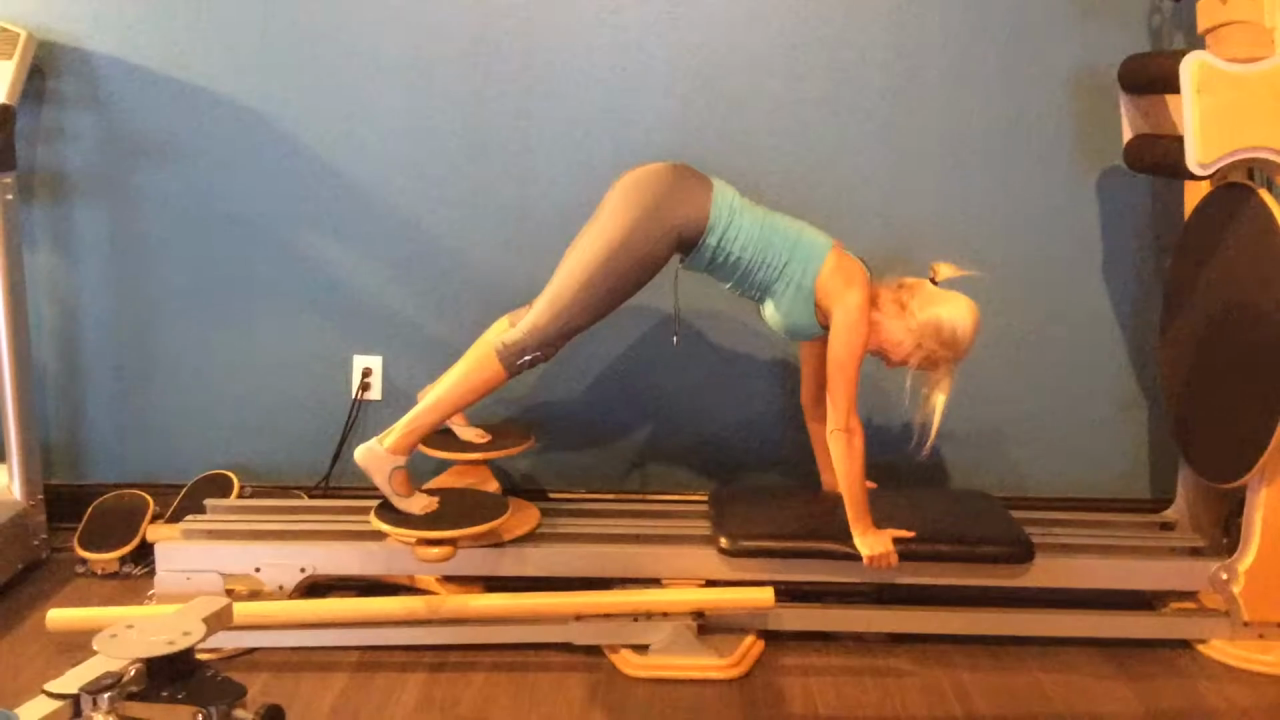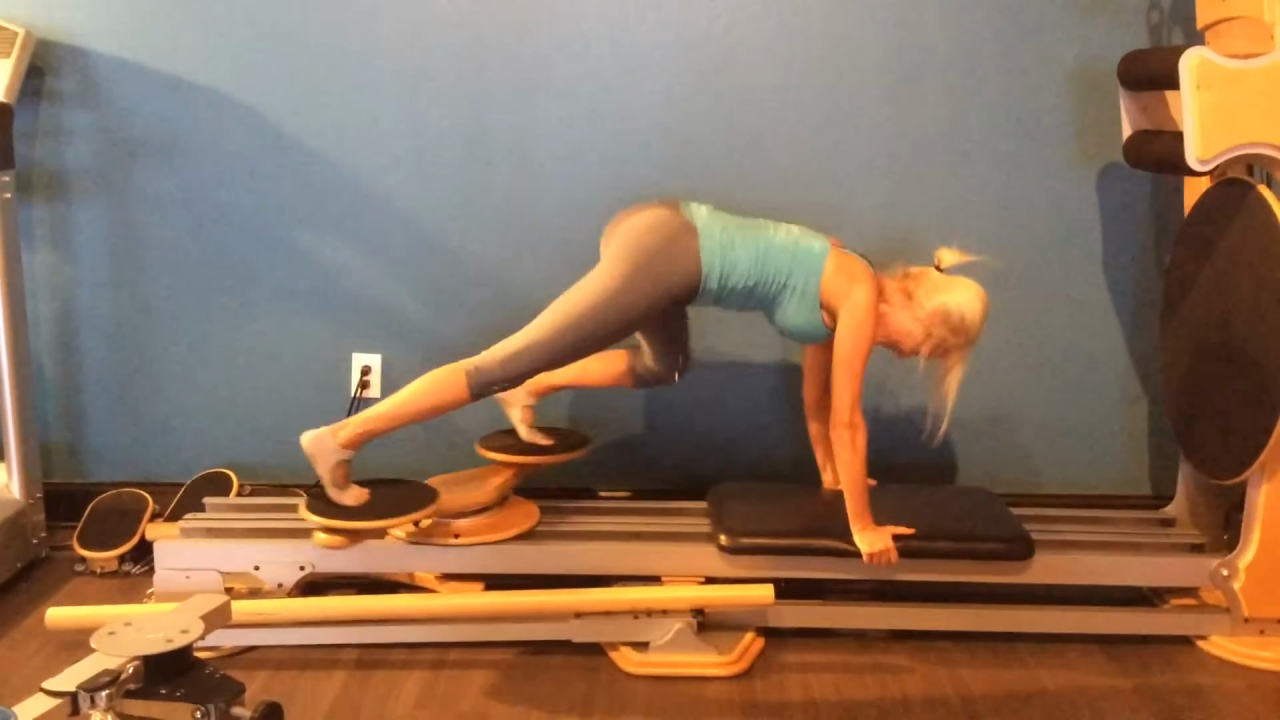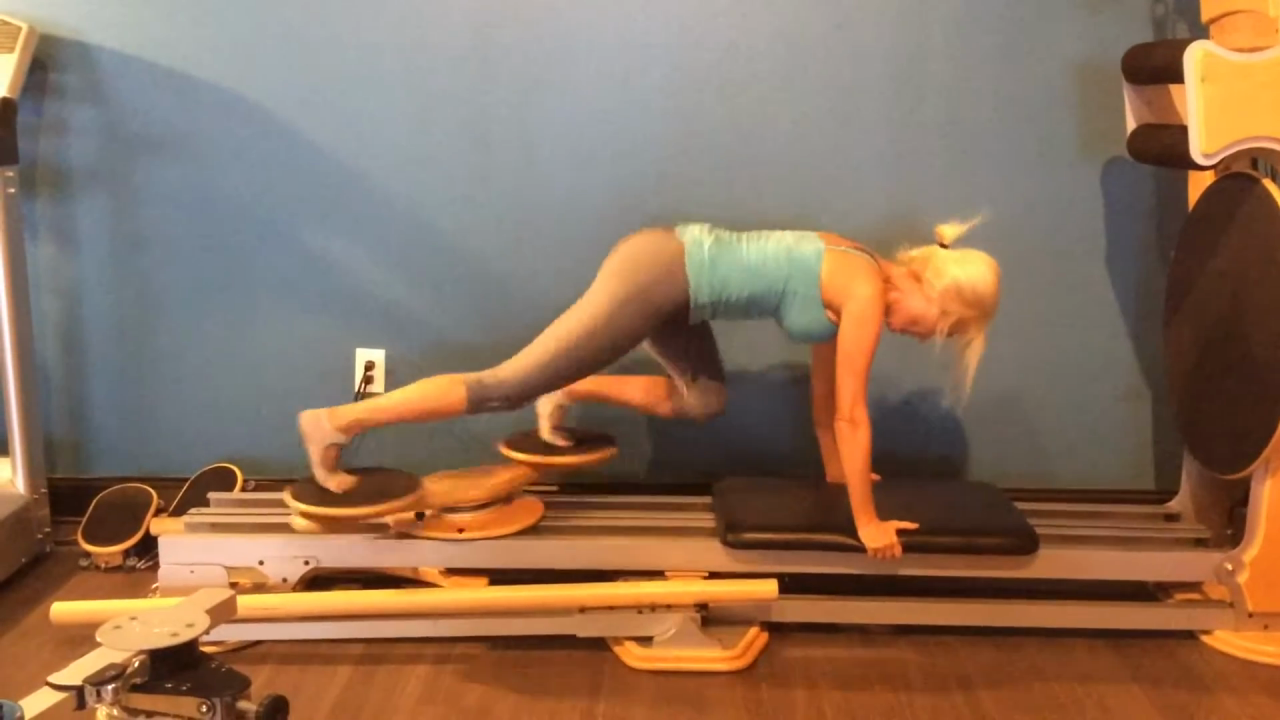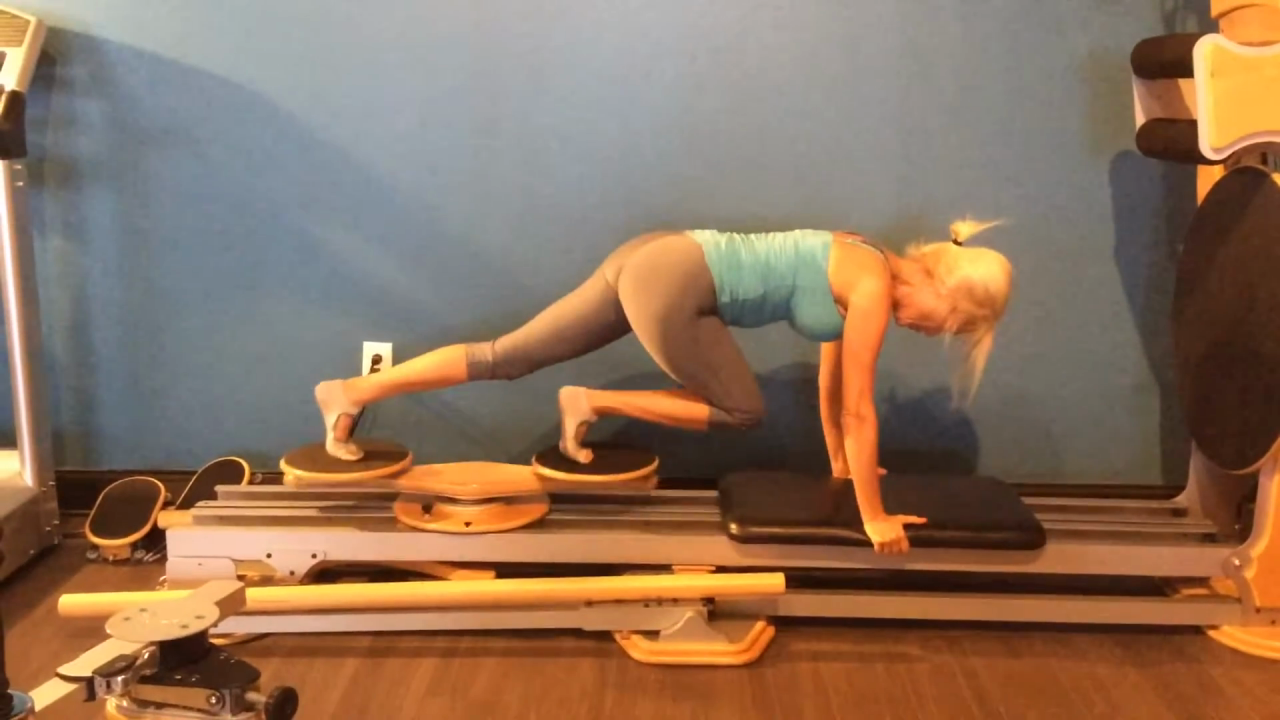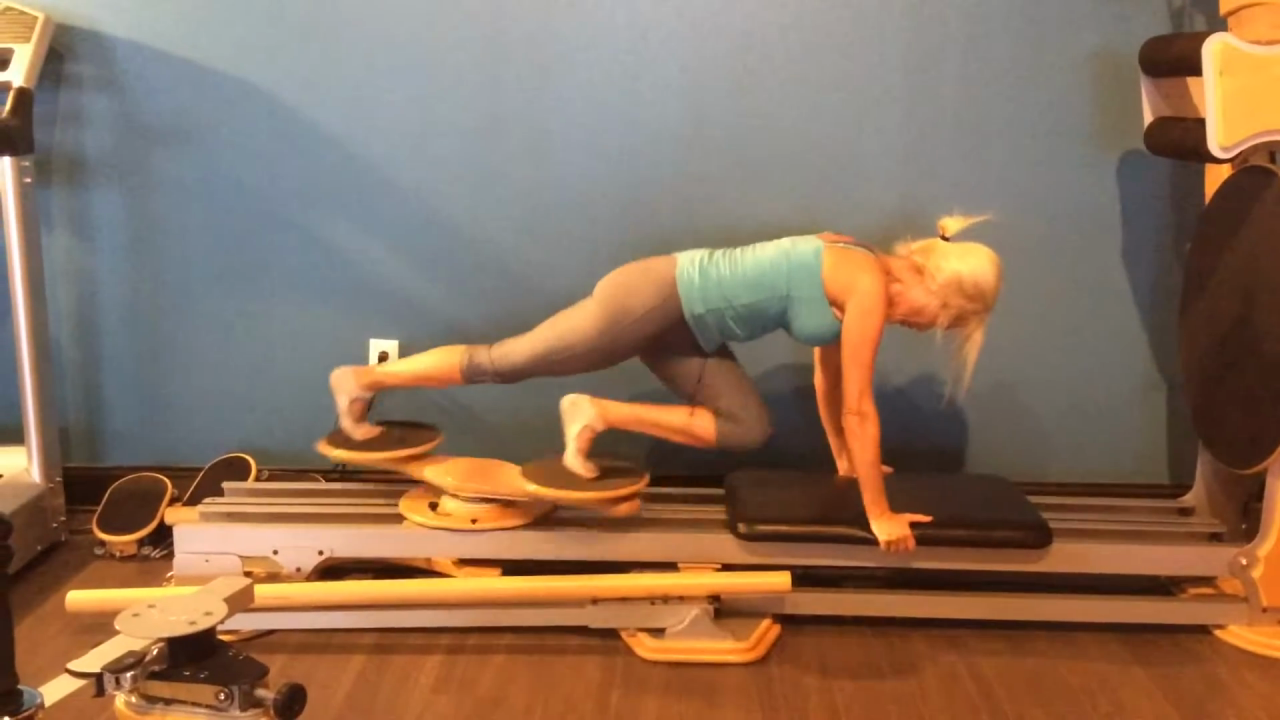
dt=1s
person 1, frame 1
left shoulder: (831, 303)
right shoulder: (853, 299)
left elbow: (815, 405)
right elbow: (842, 423)
left wrist: (833, 483)
right wrist: (863, 529)
left hip: (666, 203)
right hip: (666, 206)
left knee: (543, 313)
right knee: (539, 335)
left ankle: (442, 395)
right ankle: (392, 445)
person 1, frame 2
left shoulder: (835, 298)
right shoulder: (862, 295)
left elbow: (815, 403)
right elbow: (845, 422)
left wrist: (831, 479)
right wrist: (864, 527)
left hip: (661, 232)
right hip: (664, 253)
left knee: (664, 367)
right knee: (509, 361)
left ankle: (527, 392)
right ankle: (339, 439)
person 1, frame 3
left shoulder: (853, 273)
right shoulder: (867, 292)
left elbow: (824, 388)
right elbow: (850, 415)
left wrist: (836, 471)
right wrist: (866, 520)
left hip: (668, 262)
right hip: (655, 276)
left knee: (705, 400)
right knee: (507, 385)
left ankle: (571, 387)
right ankle: (335, 420)
person 1, frame 4
left shoulder: (862, 270)
right shoulder: (875, 286)
left elbow: (831, 384)
right elbow: (857, 411)
left wrist: (842, 469)
right wrist: (873, 515)
left hip: (652, 259)
right hip: (671, 287)
left knee: (503, 357)
right knee: (743, 410)
left ankle: (349, 392)
right ankle: (593, 401)
person 1, frame 5
left shoulder: (856, 275)
right shoulder: (869, 286)
left elbow: (827, 378)
right elbow: (858, 409)
left wrist: (847, 466)
right wrist: (880, 514)
left hip: (681, 311)
right hip: (652, 304)
left knee: (748, 430)
right knee: (499, 363)
left ankle: (600, 417)
right ankle: (361, 380)
